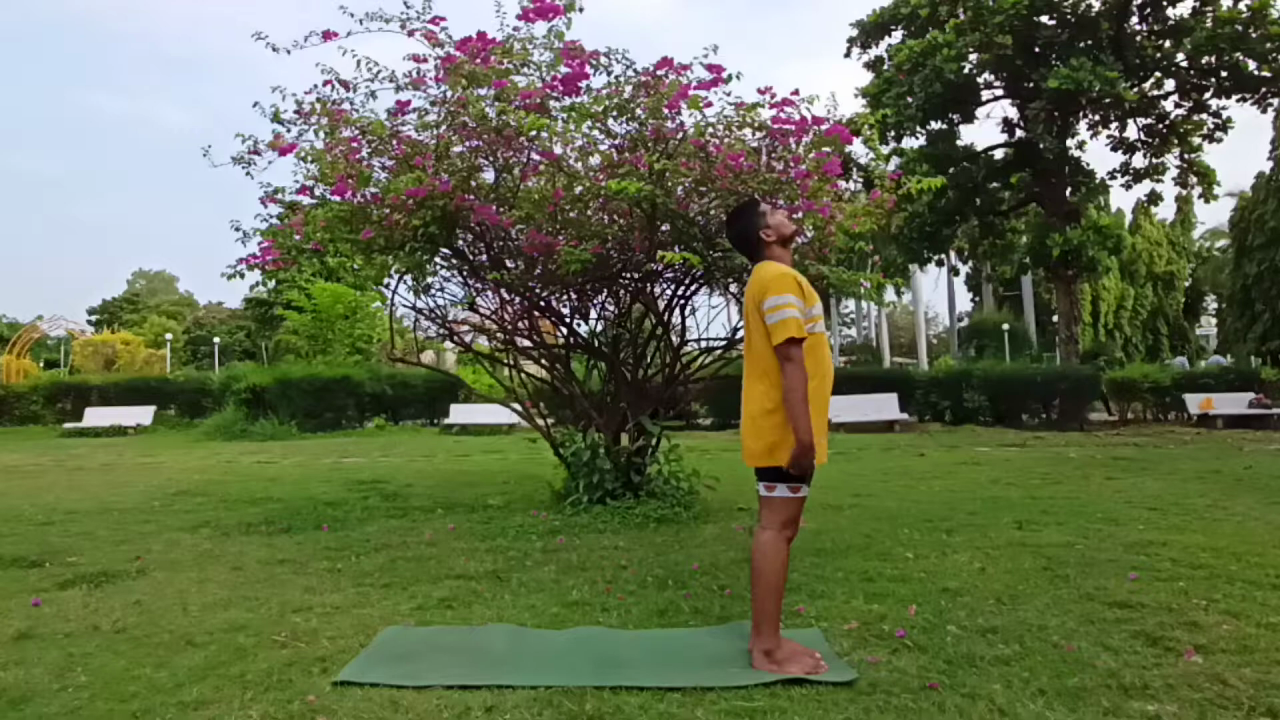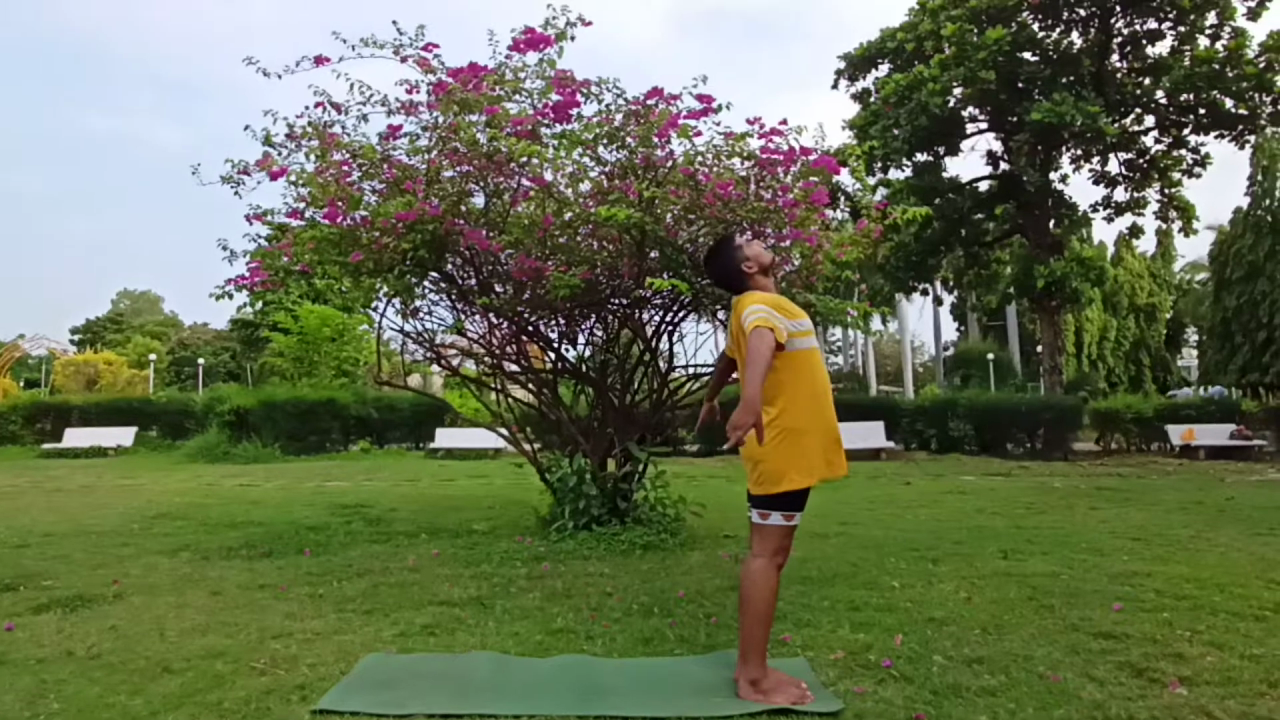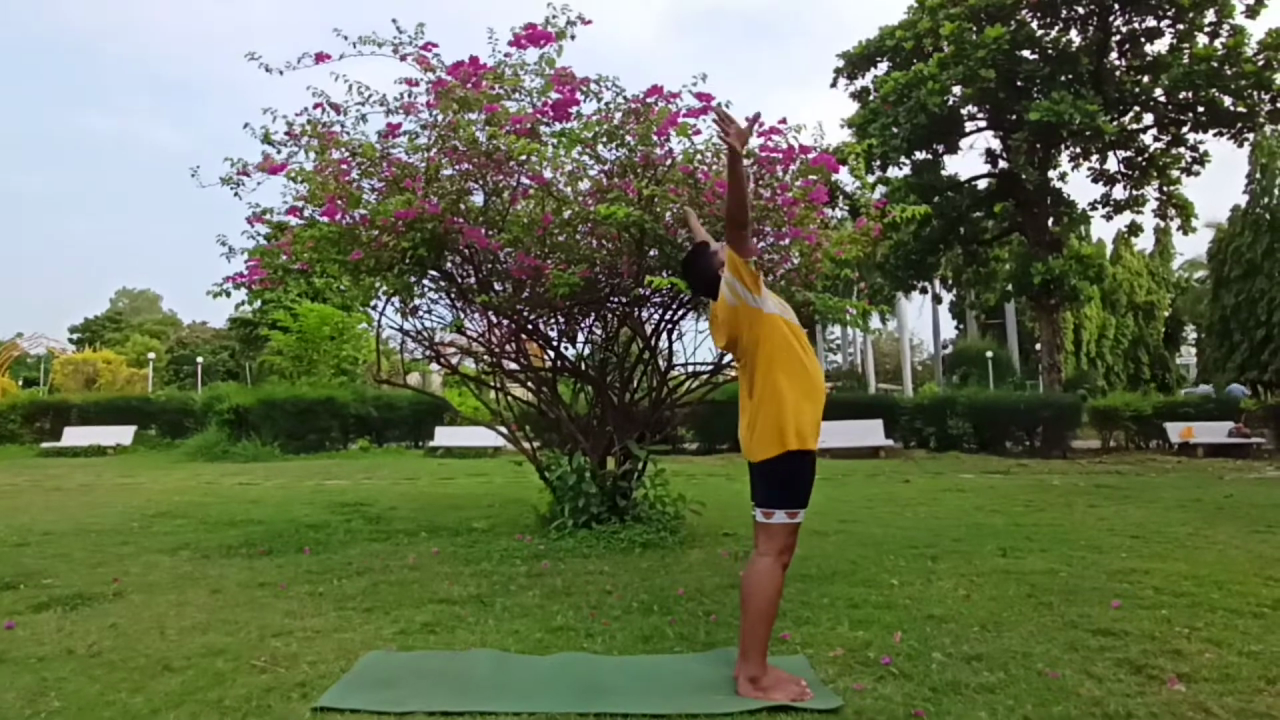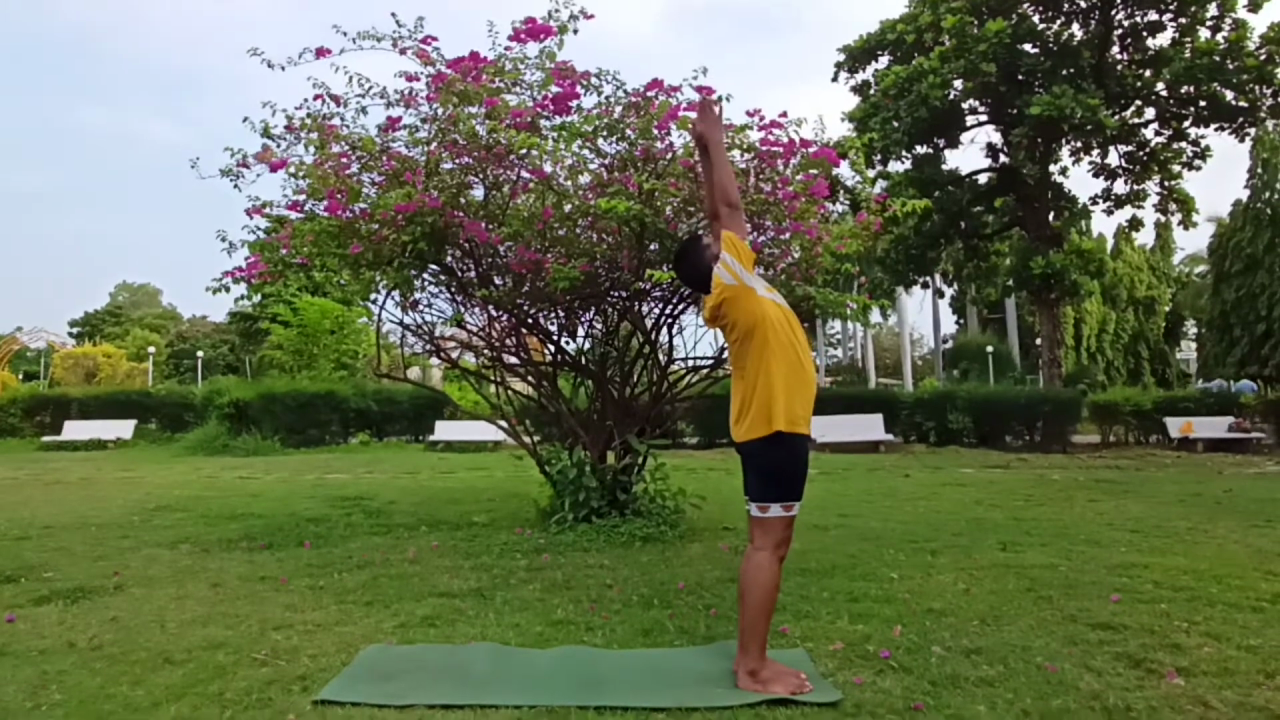
dt=0.5s
person 1, frame 1
left shoulder: (768, 279)
right shoulder: (779, 278)
right elbow: (791, 358)
right wrist: (803, 433)
left hip: (781, 427)
right hip: (784, 429)
left knee: (781, 528)
right knee: (777, 528)
left ankle: (767, 638)
right ankle: (767, 648)
person 1, frame 2
left shoulder: (756, 306)
right shoulder: (760, 303)
left elbow: (729, 356)
right elbow: (759, 343)
left wrist: (711, 399)
right wrist: (751, 394)
left hip: (791, 447)
right hip: (782, 449)
left knee: (771, 555)
right knee: (767, 554)
left ankle: (753, 666)
right ankle: (754, 677)
person 1, frame 3
left shoulder: (731, 307)
right shoulder: (739, 296)
left elbow: (717, 244)
right elbow: (736, 234)
left wrist: (696, 233)
right wrist: (736, 159)
left hip: (780, 433)
right hip: (783, 434)
left knee: (773, 550)
right knee: (772, 552)
left ankle: (753, 659)
right ankle: (754, 675)
person 1, frame 4
left shoulder: (734, 293)
right shoulder: (730, 284)
left elbow: (723, 213)
right elbow: (727, 208)
left wrist: (710, 145)
right wrist: (712, 144)
left hip: (775, 424)
right hip: (773, 427)
left knee: (770, 544)
right knee: (768, 544)
left ankle: (752, 658)
right ankle: (753, 669)
